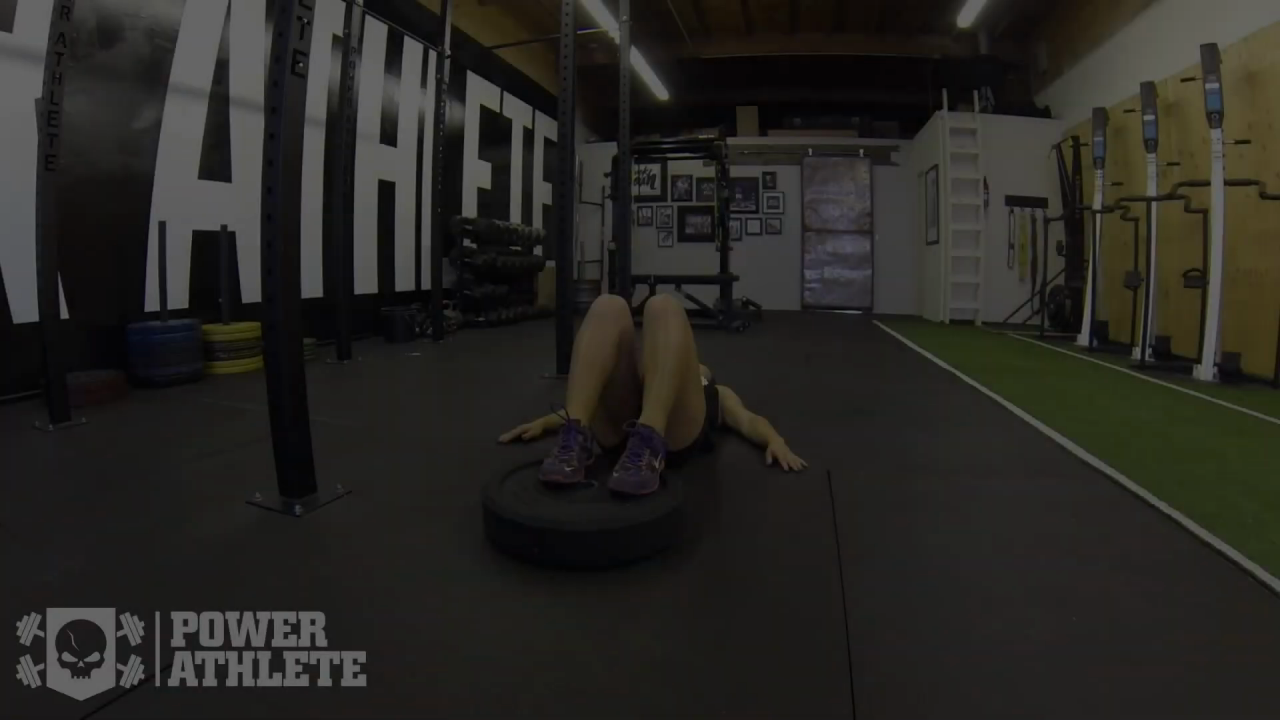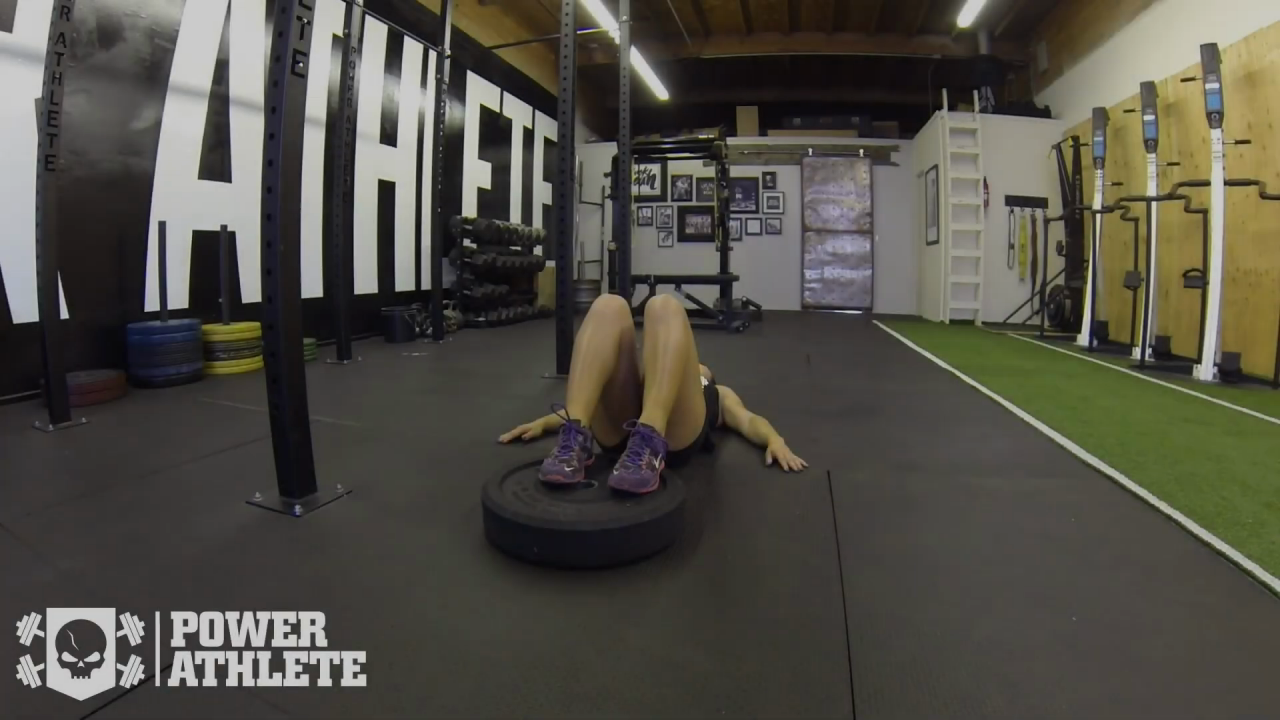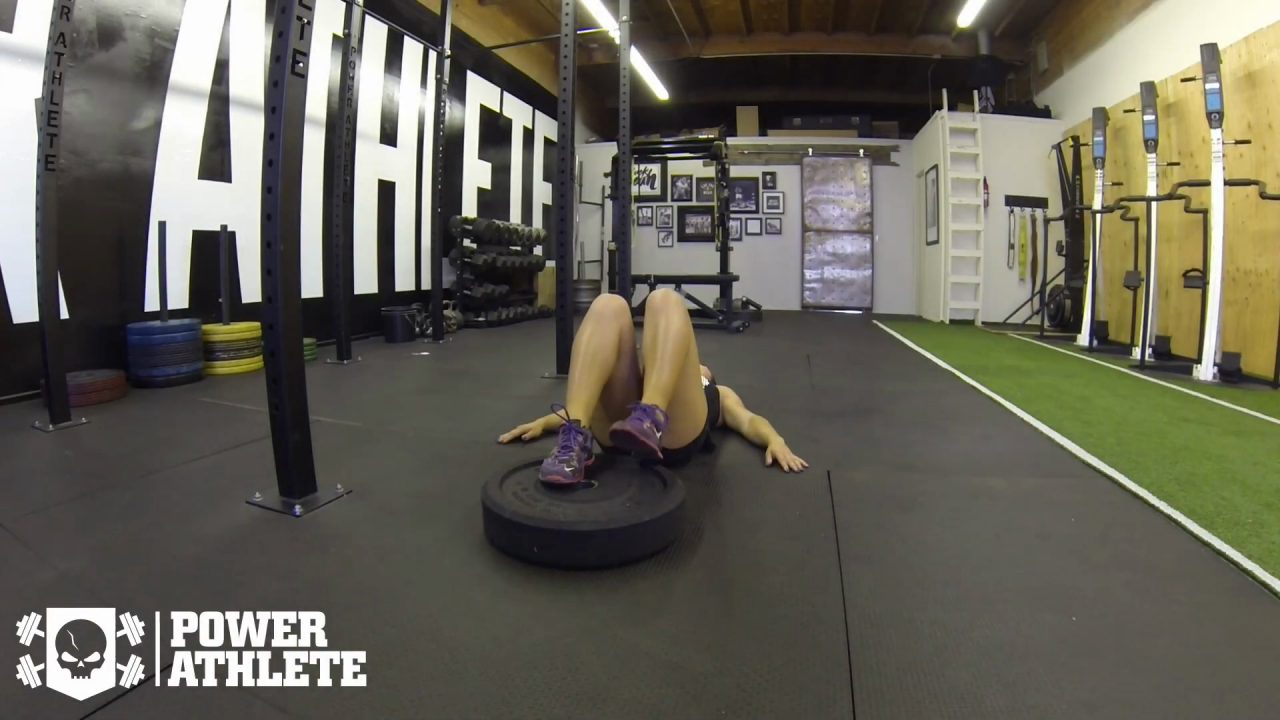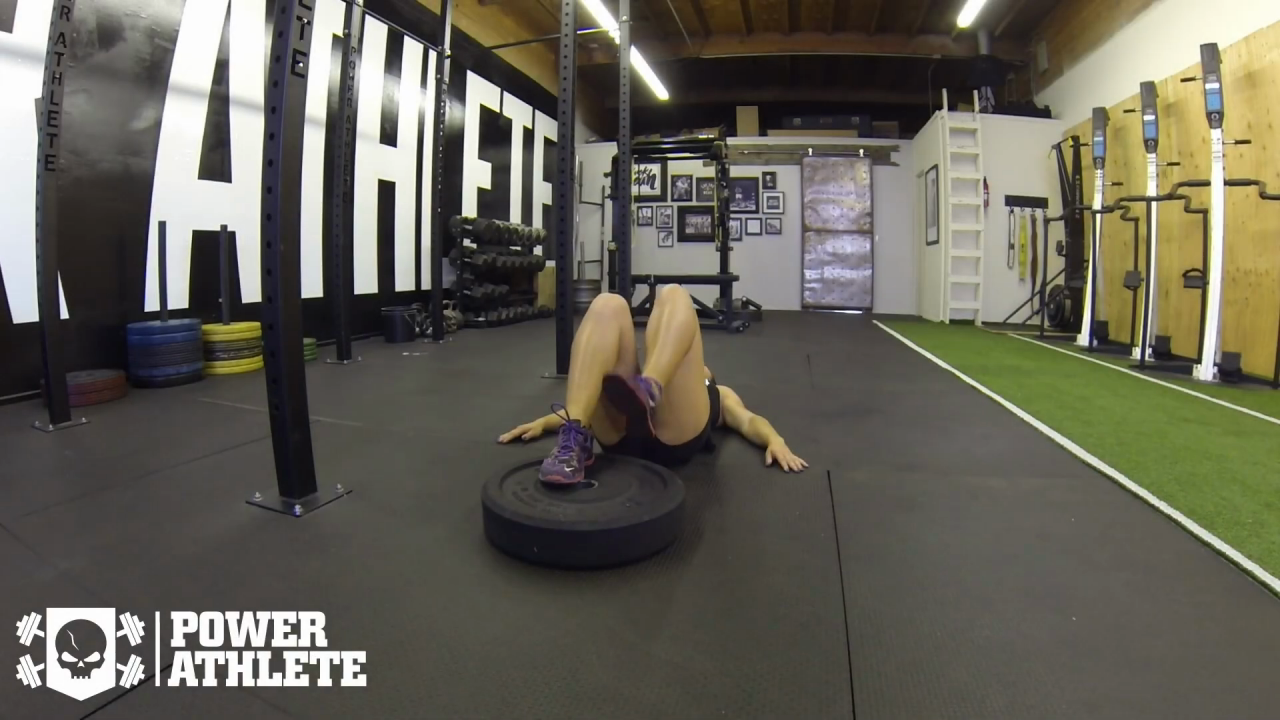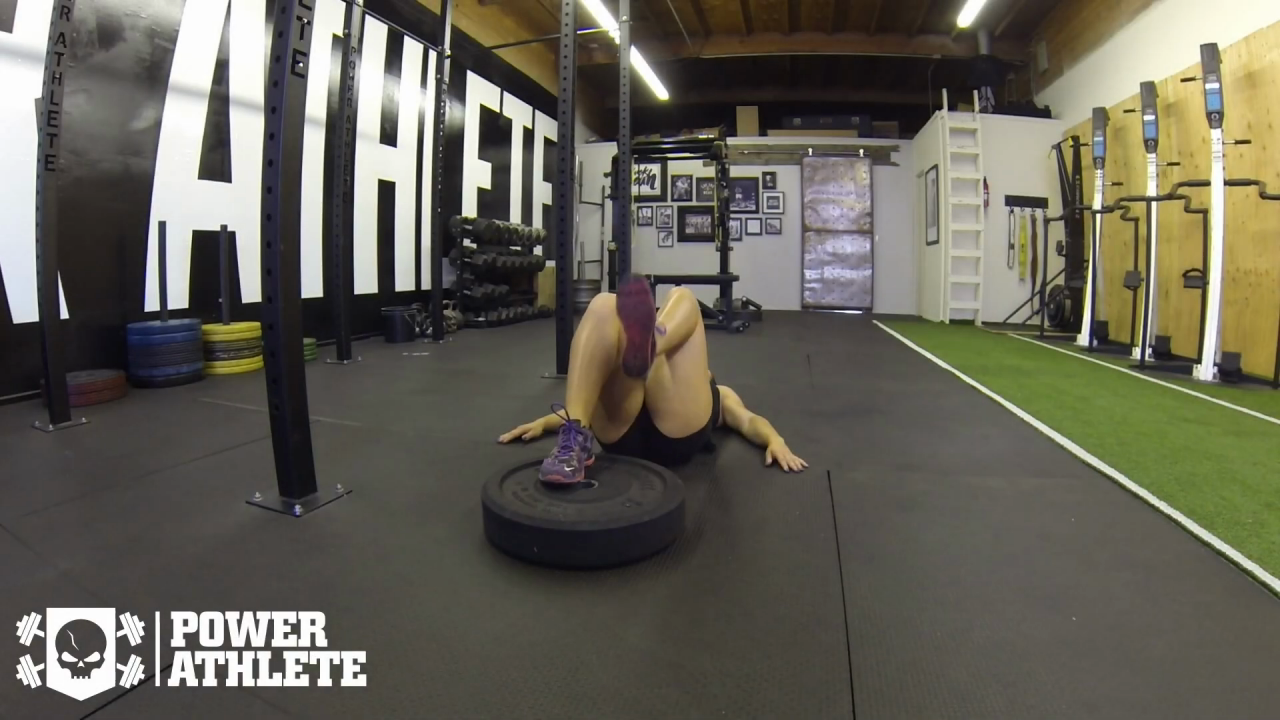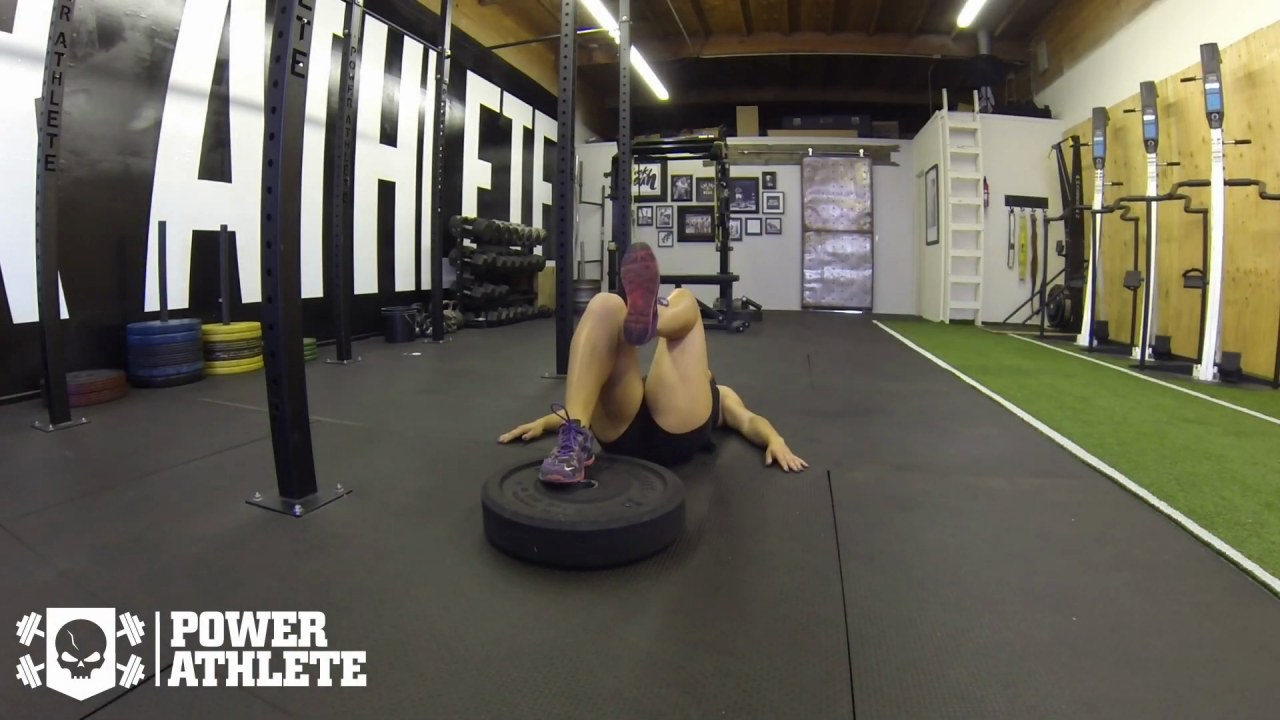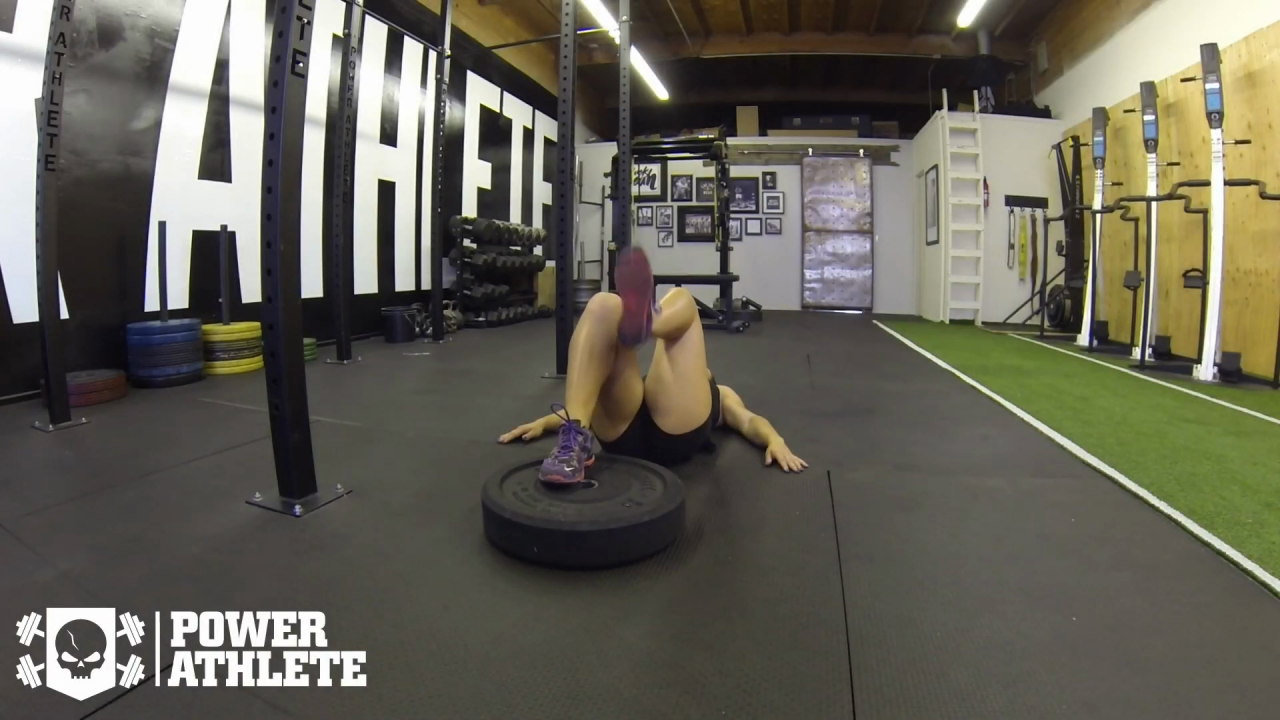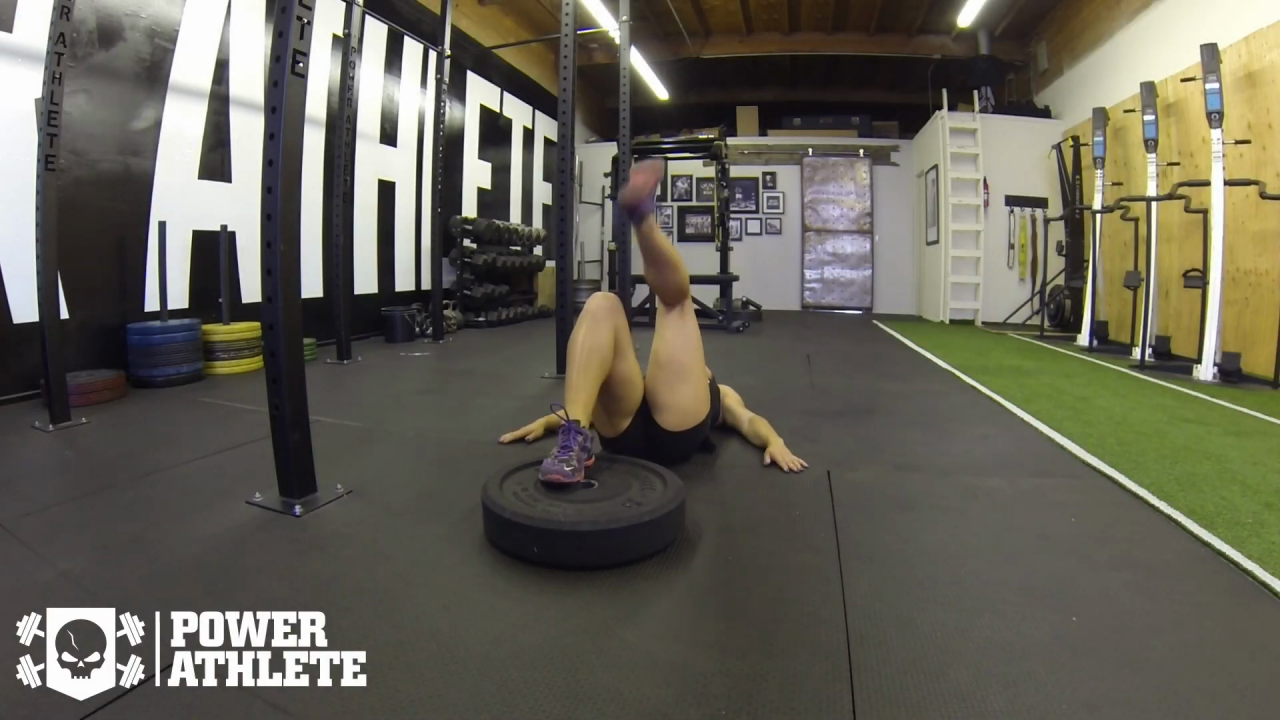
dt=0.2s
person 1, frame 1
left shoulder: (718, 394)
right shoulder: (642, 382)
left elbow: (748, 420)
right elbow: (601, 402)
left wrist: (774, 440)
right wrist: (543, 422)
left hip: (675, 431)
right hip: (620, 428)
left knee: (664, 309)
right knee: (609, 307)
left ankle: (649, 445)
right ankle: (575, 439)
person 1, frame 2
left shoulder: (719, 394)
right shoulder: (641, 381)
left elbow: (748, 420)
right elbow: (601, 403)
left wrist: (774, 440)
right wrist: (543, 423)
left hip: (675, 434)
right hip: (619, 429)
left knee: (664, 308)
right knee: (609, 307)
left ankle: (649, 444)
right ankle: (574, 439)
person 1, frame 3
left shoulder: (719, 393)
left elbow: (747, 420)
right elbow: (601, 402)
left wrist: (775, 440)
right wrist: (543, 422)
left hip: (677, 434)
right hip: (619, 422)
left knee: (665, 300)
right knee: (609, 306)
left ankle: (651, 421)
right ankle: (575, 439)
person 1, frame 4
left shoulder: (720, 394)
right shoulder: (625, 404)
left elbow: (748, 420)
right elbow: (600, 403)
left wrist: (775, 440)
right wrist: (543, 422)
left hip: (676, 435)
right hip: (620, 434)
left knee: (673, 295)
right knee: (608, 306)
left ankle: (647, 395)
right ankle: (575, 439)
person 1, frame 5
left shoulder: (720, 394)
left elbow: (747, 420)
right elbow: (595, 401)
left wrist: (775, 440)
right wrist: (543, 423)
left hip: (677, 433)
right hip: (622, 431)
left knee: (681, 299)
right knee: (605, 306)
left ankle: (646, 345)
right ankle: (574, 440)
person 1, frame 6
left shoulder: (719, 393)
right shoulder: (647, 385)
left elbow: (747, 420)
right elbow: (600, 399)
left wrist: (775, 439)
right wrist: (544, 422)
left hip: (677, 432)
right hip: (623, 429)
left knee: (682, 300)
right knee: (605, 305)
left ankle: (650, 320)
right ankle: (574, 439)
person 1, frame 7
left shoulder: (719, 393)
right shoulder: (649, 384)
left elbow: (747, 420)
right elbow: (598, 399)
left wrist: (774, 439)
right wrist: (544, 422)
left hip: (676, 432)
right hip: (622, 430)
left knee: (679, 300)
right knee: (604, 305)
left ankle: (644, 320)
right ankle: (574, 441)
person 1, frame 8
left shoulder: (720, 394)
left elbow: (747, 420)
left wrist: (775, 441)
right wrist: (544, 422)
left hip: (677, 428)
right hip: (624, 428)
left knee: (676, 299)
right knee: (601, 304)
left ankle: (643, 216)
right ankle: (573, 440)
